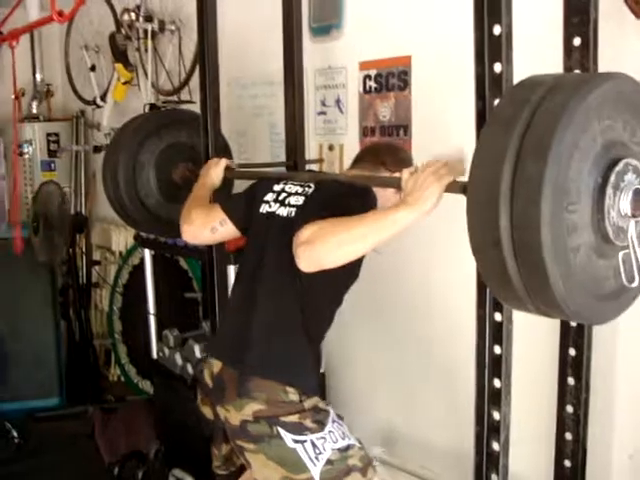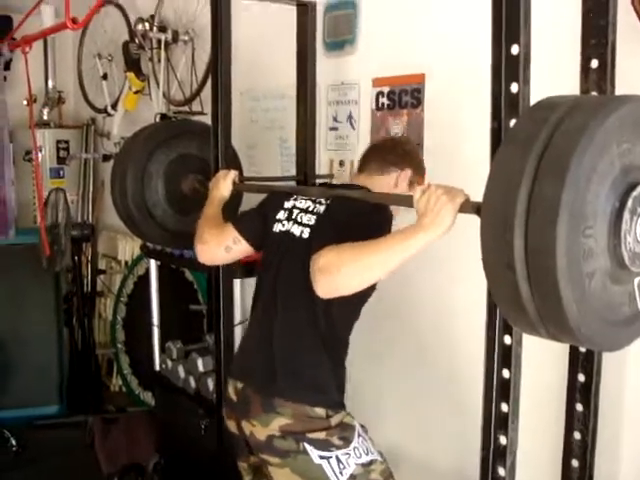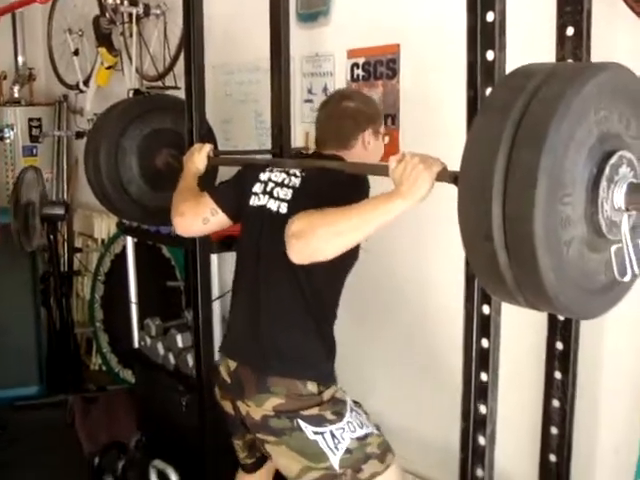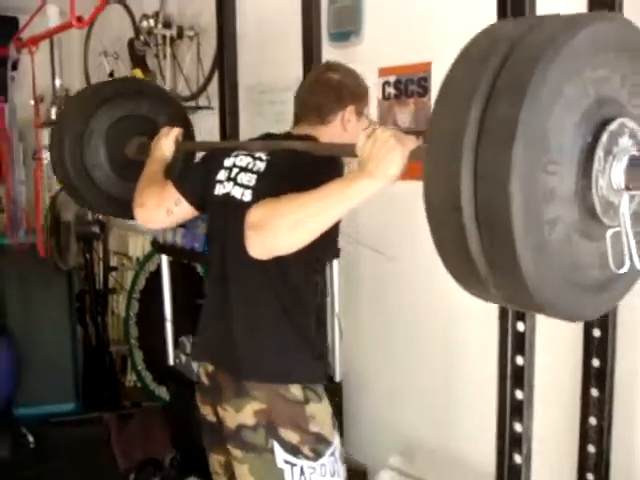
dt=1s
person 1, frame 1
left shoulder: (277, 187)
right shoulder: (356, 198)
left elbow: (194, 227)
right elbow: (311, 249)
left wrist: (207, 181)
right wrist: (410, 207)
left hip: (221, 375)
right hip: (273, 393)
person 1, frame 2
left shoulder: (291, 200)
right shoulder: (369, 212)
left elbow: (210, 247)
right elbow: (329, 275)
left wrist: (216, 195)
right wrist: (425, 228)
left hip: (243, 393)
right hip: (300, 411)
person 1, frame 3
left shoulder: (264, 173)
right shoulder: (345, 183)
left elbow: (187, 218)
right elbow: (303, 242)
left wrist: (191, 170)
right wrist: (402, 196)
left hip: (234, 370)
right hip: (288, 387)
person 1, frame 4
left shoulder: (229, 158)
right shoulder: (318, 167)
left elbow: (149, 210)
right elbow: (264, 234)
left wrist: (159, 156)
right wrist: (370, 176)
left hip: (217, 370)
right hip: (272, 386)
